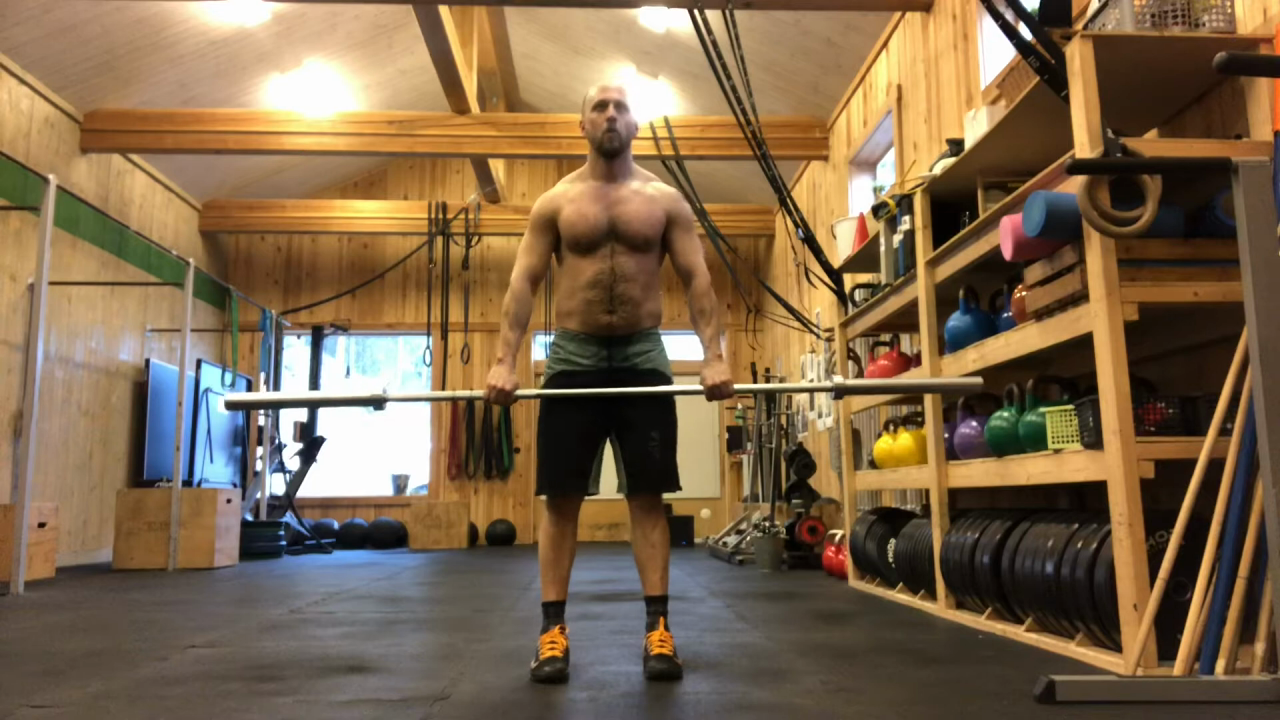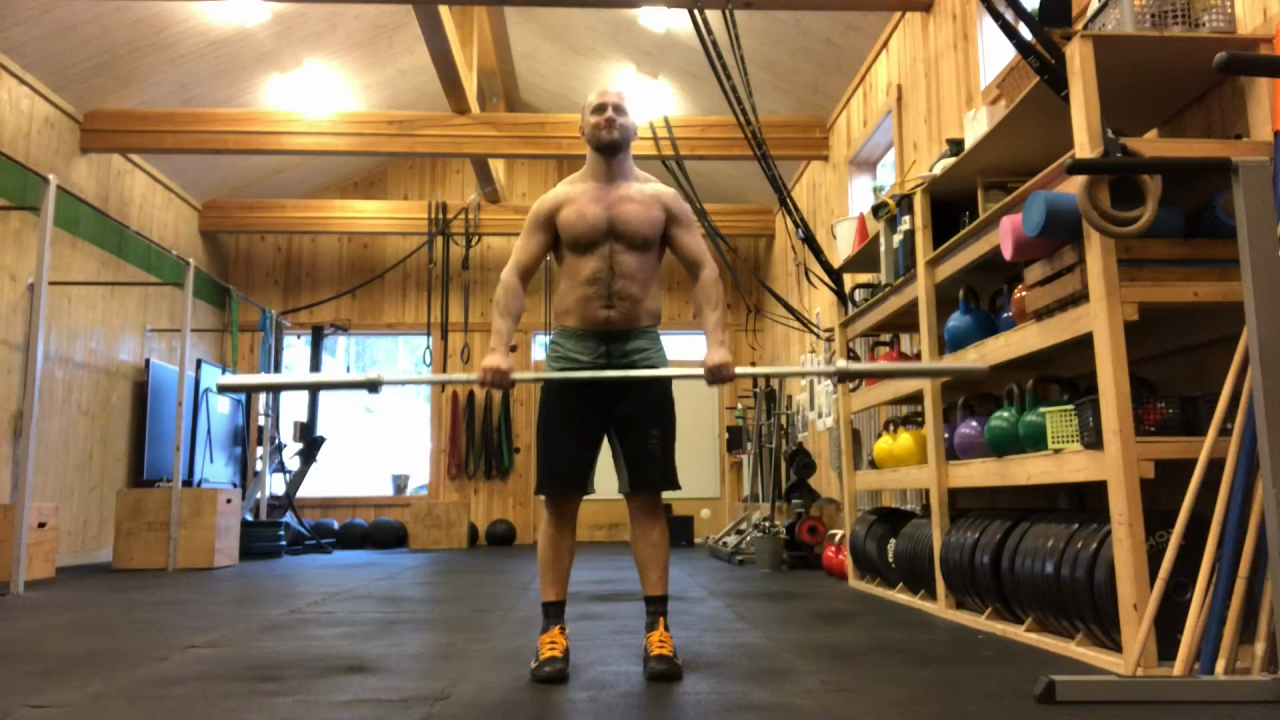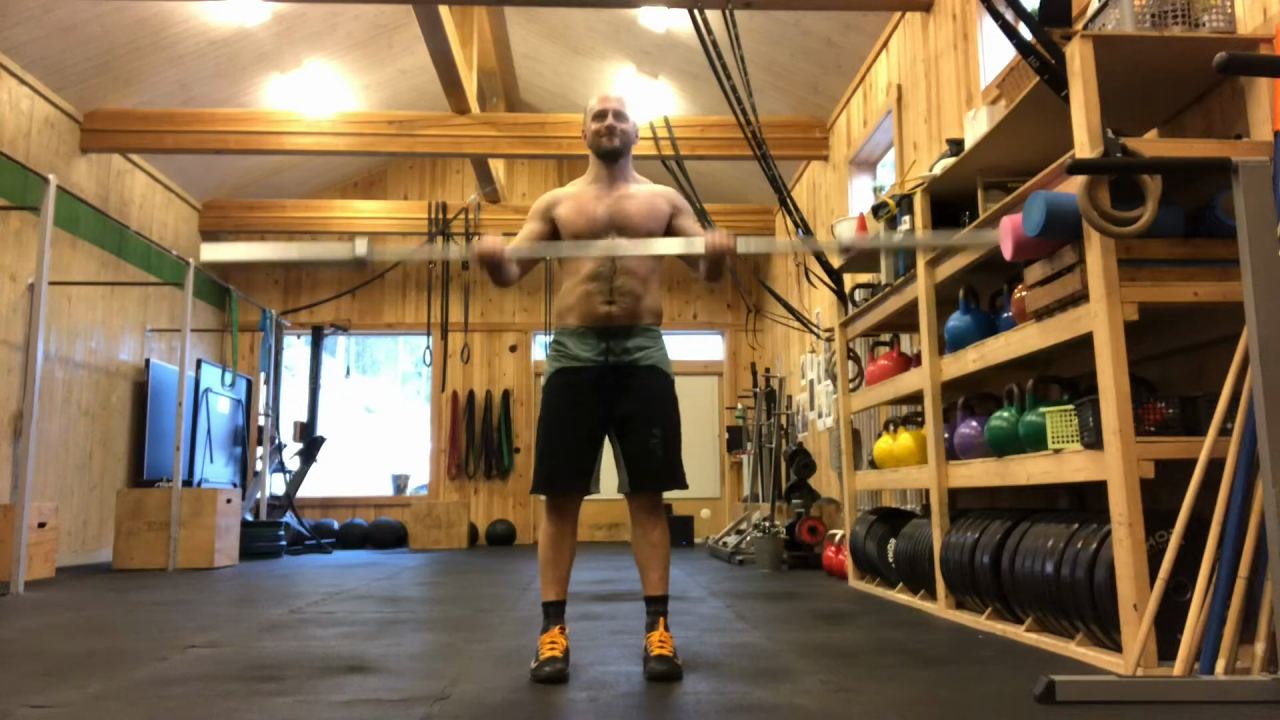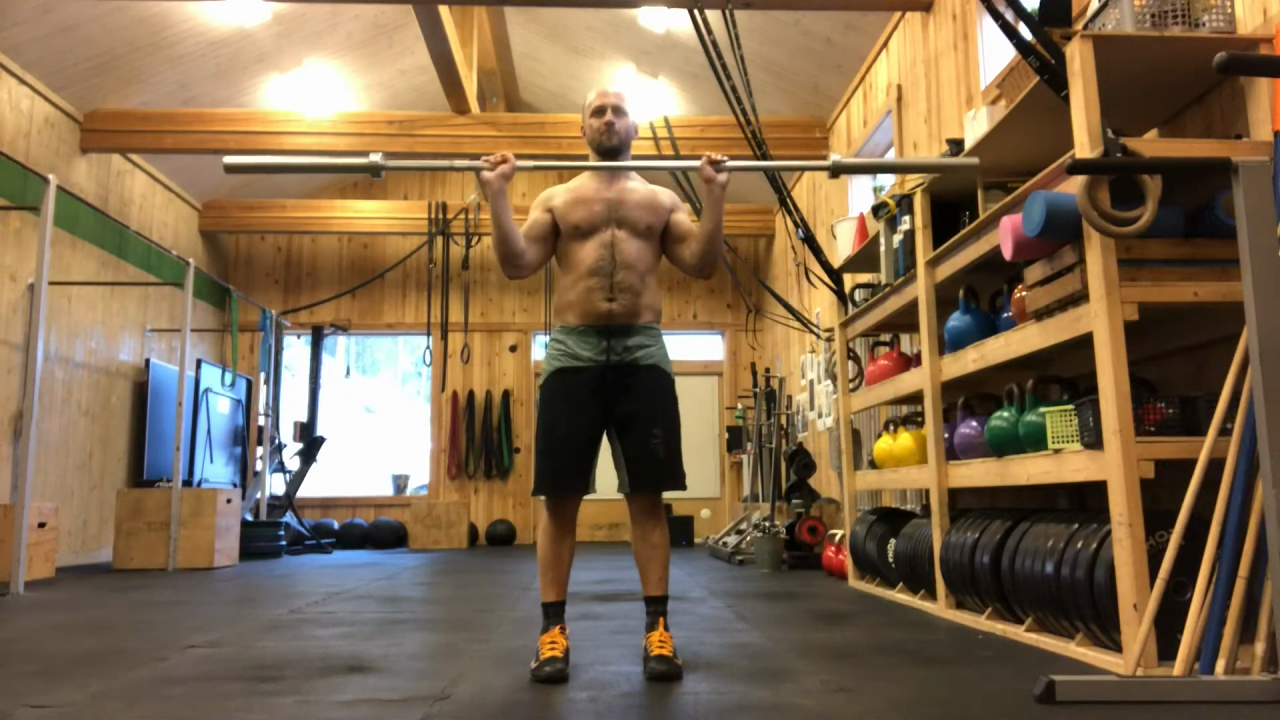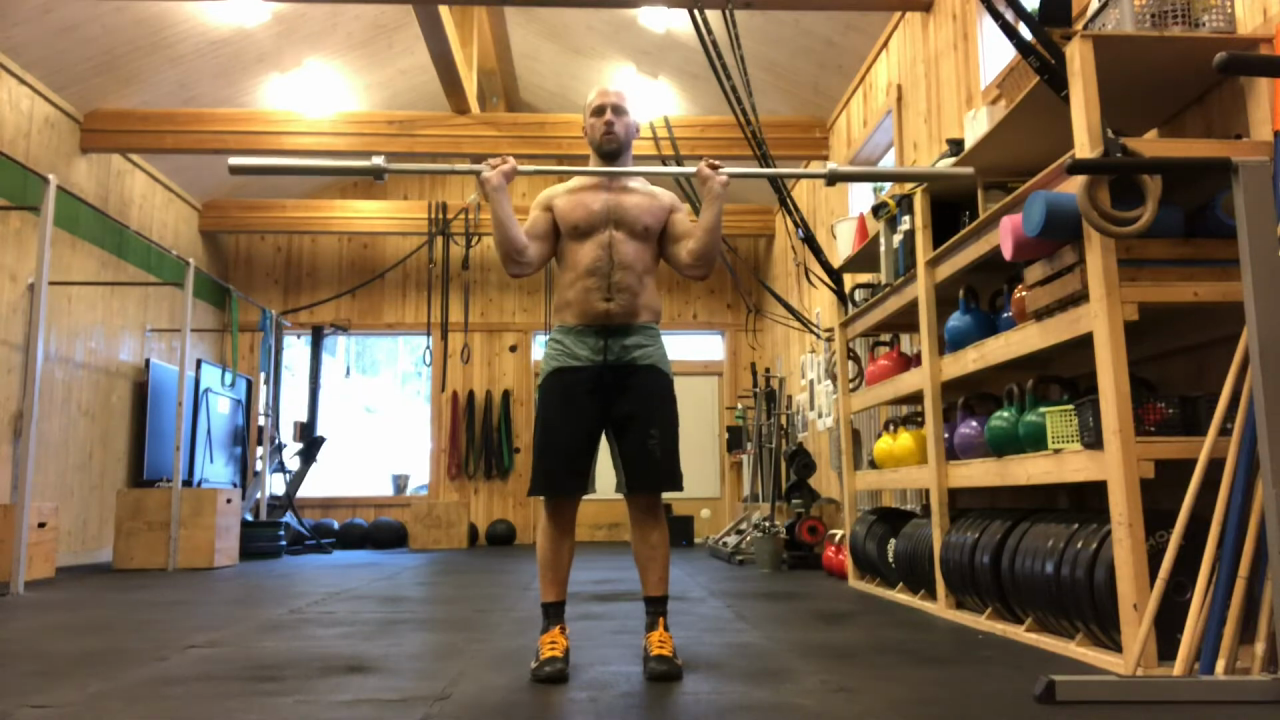
dt=0.3s
person 1, frame 1
left shoulder: (665, 200)
right shoulder: (555, 201)
left elbow: (697, 279)
right elbow: (523, 282)
left wrist: (713, 355)
right wrist: (504, 360)
left hip: (642, 358)
right hip: (573, 358)
left knee: (647, 496)
right knee: (561, 498)
left ankle: (657, 628)
right ankle: (553, 629)
person 1, frame 2
left shoulder: (664, 199)
right shoulder: (555, 201)
left elbow: (703, 268)
right elbow: (516, 274)
left wrist: (716, 341)
right wrist: (498, 346)
left hip: (641, 355)
right hip: (572, 355)
left knee: (647, 495)
right knee: (560, 497)
left ankle: (657, 627)
right ankle: (553, 629)
person 1, frame 3
left shoulder: (663, 198)
right shoulder: (557, 201)
left elbow: (708, 269)
right elbow: (512, 271)
left wrist: (717, 250)
right wrist: (494, 258)
left hip: (642, 354)
right hip: (574, 354)
left knee: (648, 493)
right knee: (561, 495)
left ankle: (657, 627)
right ankle: (553, 628)
person 1, frame 4
left shoulder: (663, 198)
right shoulder: (556, 198)
left elbow: (702, 266)
right elbow: (517, 264)
left wrist: (713, 195)
right wrist: (498, 196)
left hip: (643, 352)
right hip: (573, 352)
left knee: (648, 495)
right knee: (560, 496)
left ankle: (657, 628)
right ankle: (553, 629)
person 1, frame 5
left shoulder: (663, 198)
right shoulder: (555, 197)
left elbow: (699, 264)
right elbow: (518, 261)
left wrist: (713, 196)
right wrist: (497, 193)
left hip: (641, 353)
right hip: (572, 353)
left knee: (647, 495)
right knee: (559, 496)
left ankle: (658, 629)
right ankle: (553, 630)
